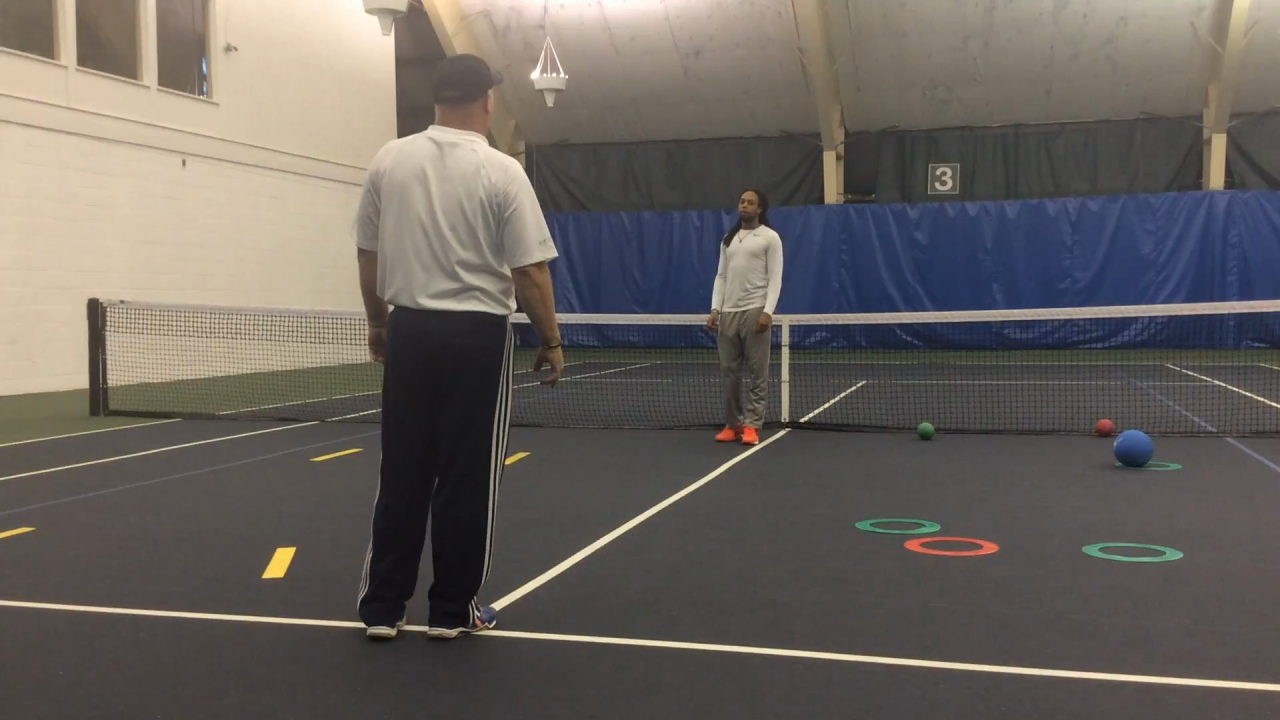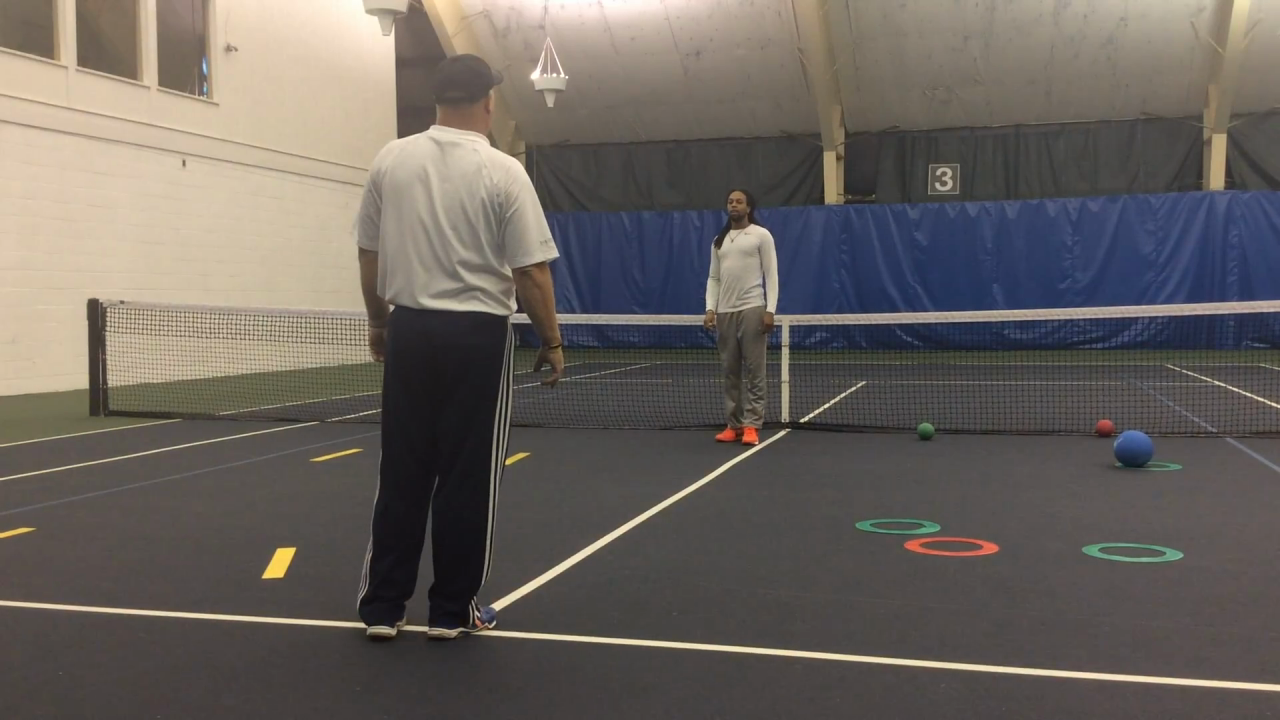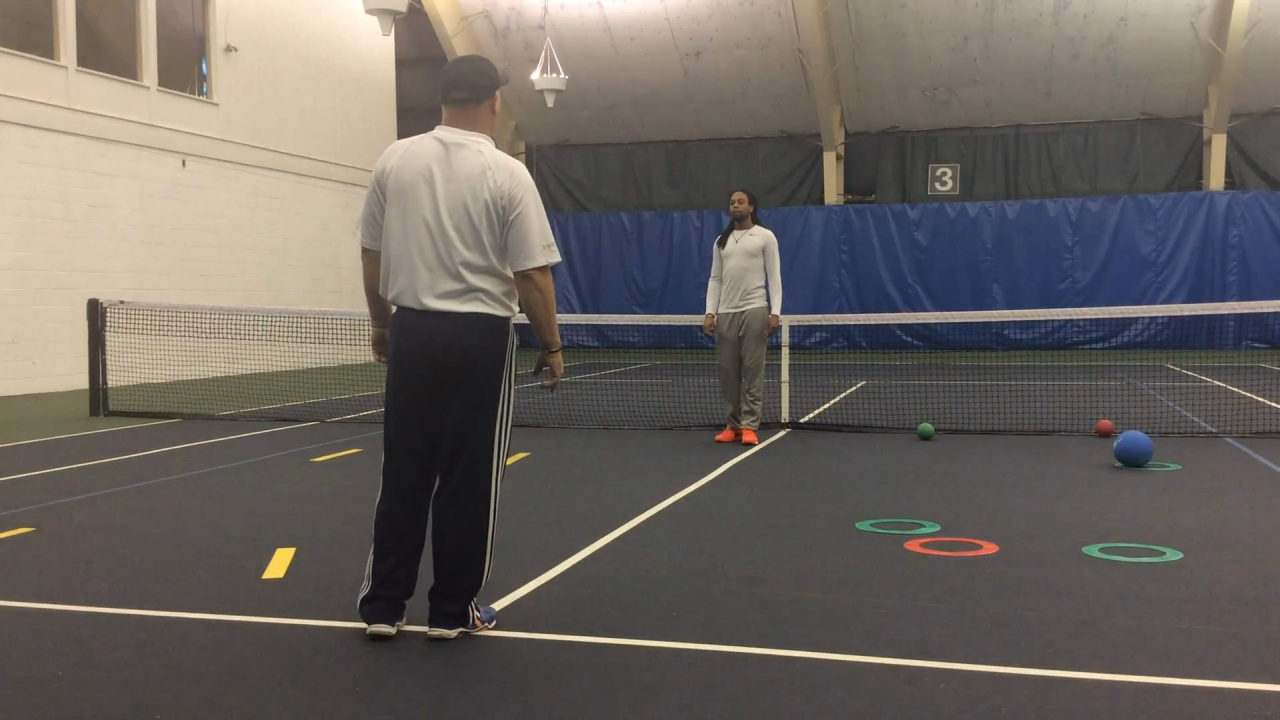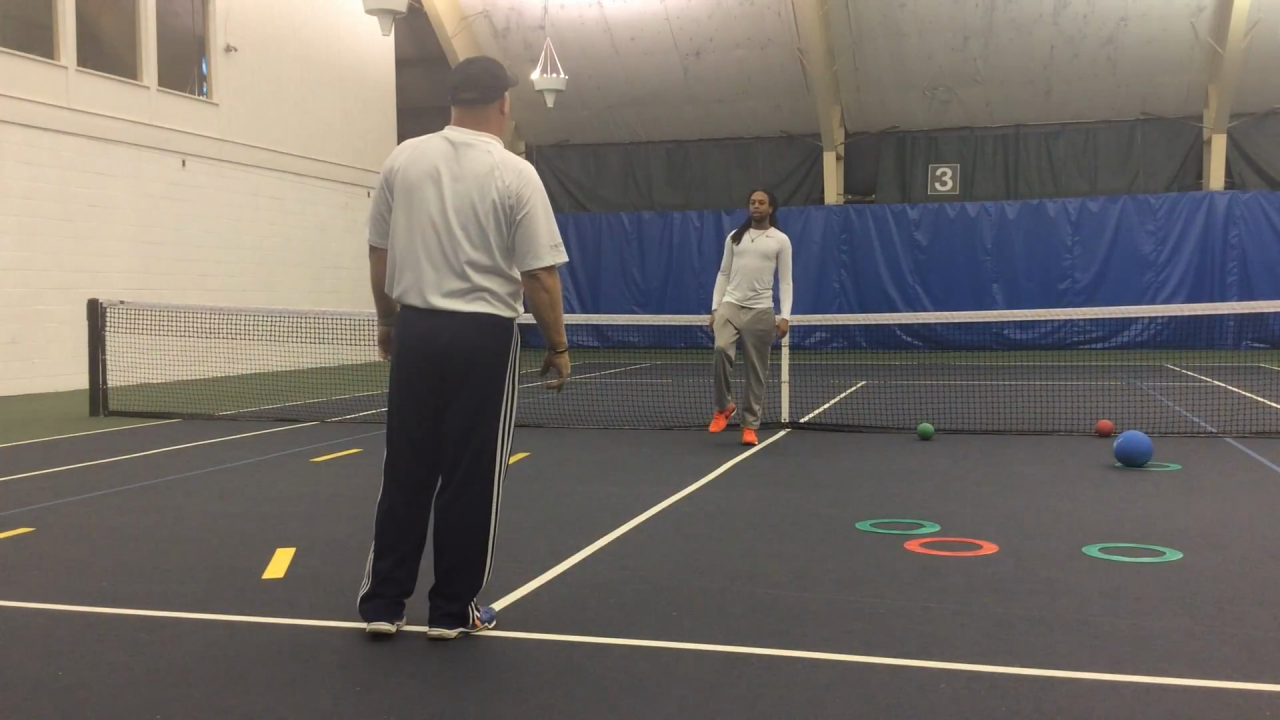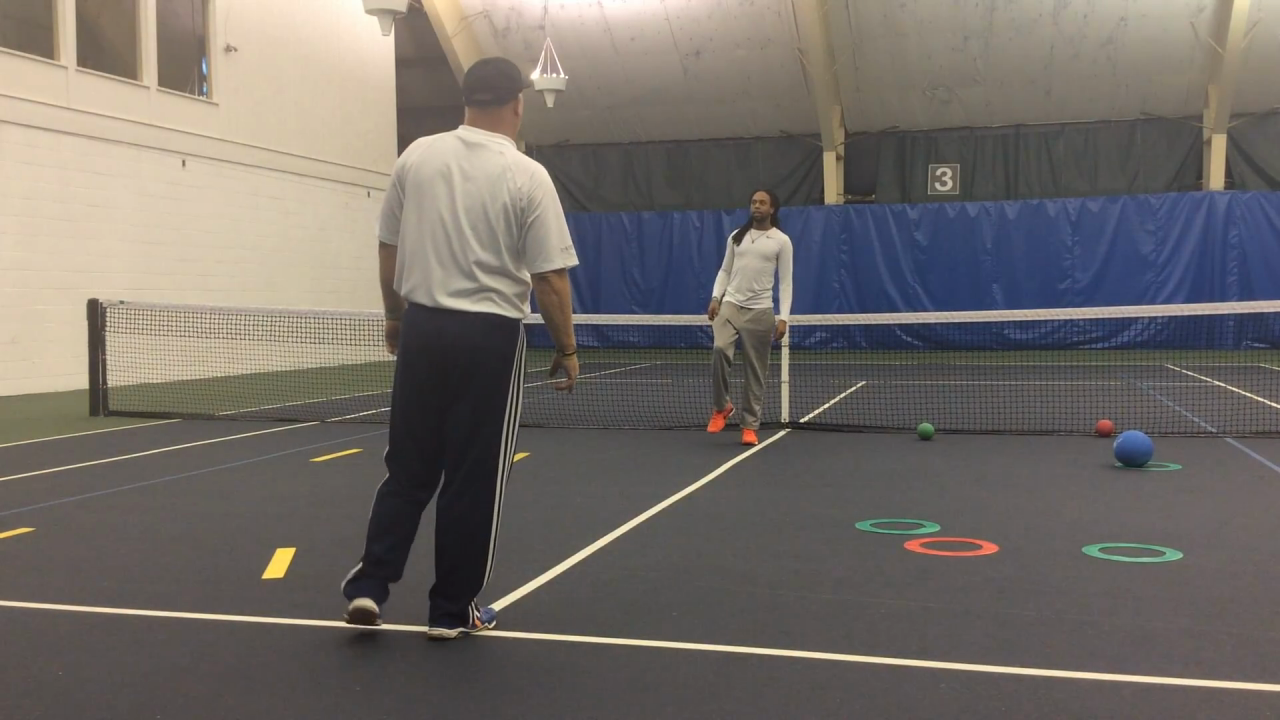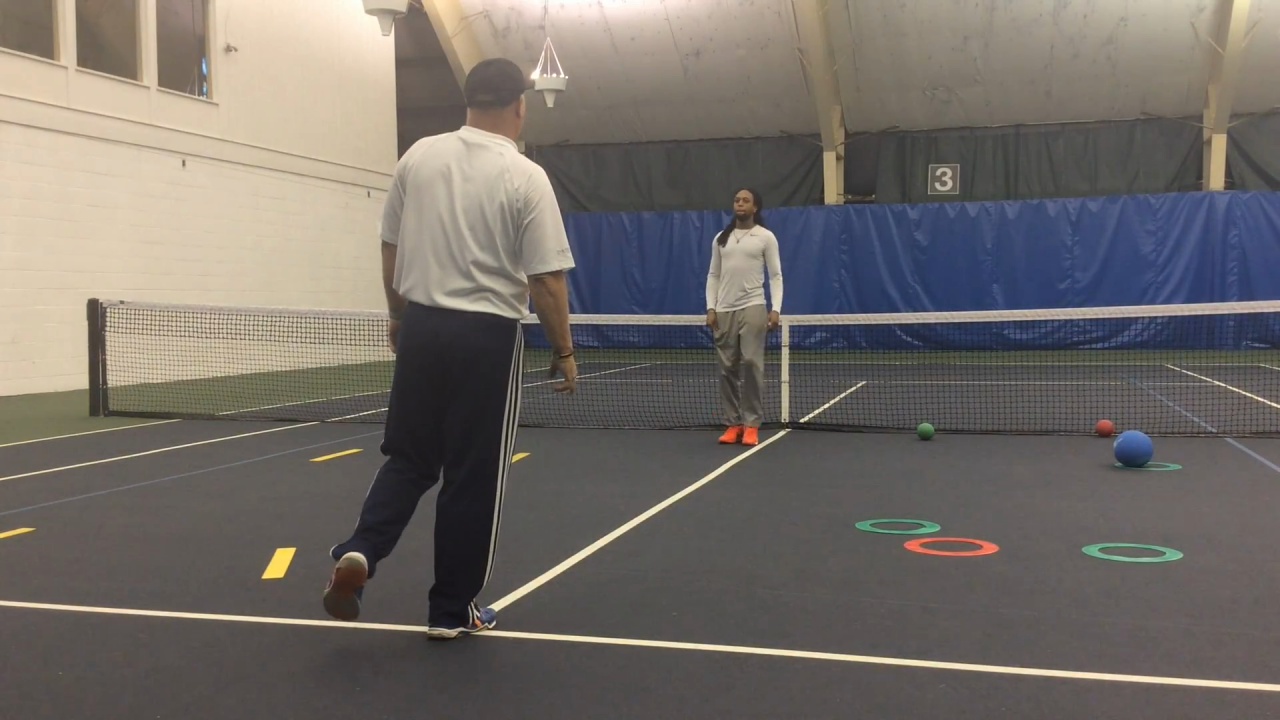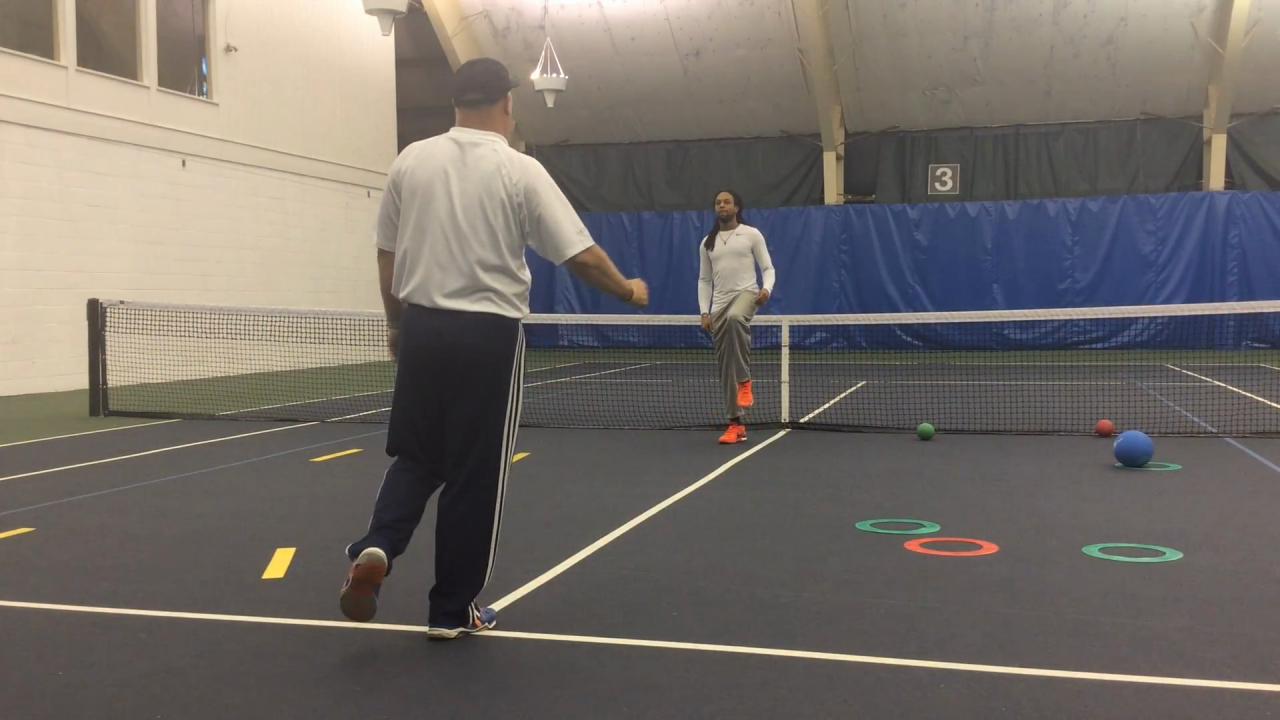
dt=0.7s
person 1, frame 1
left shoulder: (388, 160)
right shoulder: (502, 171)
left elbow: (368, 255)
right elbow: (529, 270)
left wrist: (377, 321)
right wrist: (551, 340)
left hip: (409, 331)
right hip: (476, 335)
left knee: (401, 475)
right knee: (465, 479)
left ankle: (382, 606)
right ankle: (451, 610)
person 1, frame 2
left shoulder: (390, 159)
right shoulder: (502, 171)
left elbow: (369, 255)
right elbow: (530, 271)
left wrist: (378, 321)
right wrist: (552, 341)
left hip: (409, 331)
right hip: (477, 336)
left knee: (401, 474)
right knee: (466, 478)
left ankle: (382, 605)
right ankle: (452, 609)
person 1, frame 3
left shoulder: (394, 159)
right shoulder: (507, 173)
left elbow: (372, 255)
right elbow: (532, 274)
left wrist: (381, 323)
right wrist: (552, 345)
left hip: (412, 332)
right hip: (479, 337)
left knee: (403, 474)
right knee: (467, 479)
left ankle: (383, 604)
right ankle: (452, 610)
person 1, frame 4
left shoulder: (403, 158)
right shoulder: (515, 173)
left elbow: (379, 253)
right elbow: (540, 275)
left wrist: (387, 320)
right wrist: (558, 345)
left hip: (416, 330)
right hip: (484, 336)
left knee: (405, 473)
right knee: (469, 480)
left ankle: (383, 601)
right ankle: (452, 609)
person 1, frame 5
left shoulder: (415, 156)
right shoulder: (527, 175)
left elbow: (389, 251)
right elbow: (550, 279)
left wrist: (395, 317)
right wrist: (567, 349)
left hip: (422, 329)
right hip: (488, 336)
left knee: (408, 470)
right knee: (473, 480)
left ankle: (369, 585)
right ankle: (452, 610)
person 1, frame 6
left shoulder: (417, 156)
right shoulder: (525, 177)
left elbow: (390, 248)
right elbow: (546, 280)
left wrist: (398, 316)
right wrist: (564, 352)
left hip: (421, 327)
right hip: (486, 336)
left knee: (408, 459)
right knee: (472, 478)
left ankle: (359, 552)
right ankle: (451, 609)
person 1, frame 7
left shoulder: (410, 160)
right shoulder: (521, 171)
left elbow: (387, 255)
right elbow: (582, 258)
left wrist: (396, 323)
right wrist: (628, 289)
left hip: (422, 328)
right hip: (488, 335)
left knee: (415, 458)
right knee: (475, 478)
left ankle: (376, 549)
right ankle: (452, 609)
person 2, frame 1
left shoulder: (770, 237)
right shoulder: (728, 239)
left elbow: (775, 278)
right elbow: (721, 276)
left wrist: (767, 312)
right wrist: (715, 308)
left hip: (755, 311)
right hip: (728, 312)
left knee: (756, 371)
right knee: (729, 370)
left ankle: (752, 425)
right ankle: (734, 424)
person 2, frame 2
left shoulder: (761, 235)
right shoulder: (719, 241)
left elbow: (771, 275)
right elbow: (713, 278)
left wrist: (770, 310)
right wrist: (710, 309)
left hip: (752, 309)
right hip: (725, 312)
left knee: (755, 370)
right knee: (730, 371)
left ankle: (752, 426)
right ankle: (734, 425)
person 2, frame 3
left shoulder: (766, 237)
right shoulder: (721, 241)
left elbow: (774, 277)
right elbow: (715, 279)
left wrist: (775, 313)
right wrist: (710, 312)
left hip: (755, 311)
right hip: (726, 313)
left knee: (752, 371)
right knee: (729, 372)
left ankle: (749, 427)
right ankle: (733, 426)
person 2, frame 4
left shoulder: (781, 240)
right shoulder: (735, 237)
left elbow: (785, 282)
right elbow: (723, 274)
left wrist: (785, 316)
right wrist: (715, 309)
left hip: (761, 310)
right hip: (730, 305)
left knee: (756, 370)
right knee: (721, 350)
left ankle: (750, 426)
right ankle: (724, 407)
person 2, frame 5
left shoulder: (782, 241)
right shoulder: (737, 236)
left elbow: (786, 282)
right elbow: (725, 271)
left wrist: (783, 317)
right wrist: (716, 297)
left hip: (760, 311)
right hip: (730, 305)
left knee: (755, 369)
right knee: (720, 350)
left ankle: (750, 427)
right ankle: (722, 407)
person 2, frame 6
left shoulder: (766, 237)
right shoulder: (721, 238)
left elbow: (776, 276)
right elbow: (713, 275)
left wrist: (775, 309)
right wrist: (710, 308)
left hip: (753, 307)
right hip: (724, 311)
left knee: (752, 363)
right knee: (727, 369)
left ankle: (752, 425)
right ankle: (735, 424)
person 2, frame 7
left shoulder: (752, 234)
right shoulder: (707, 242)
left elbow: (768, 268)
right elbow: (704, 280)
left wrist: (767, 289)
right wrist: (704, 312)
left hip: (746, 294)
right hip: (719, 306)
left knee: (735, 318)
right knee: (725, 367)
left ankle: (745, 380)
right ankle: (736, 424)
